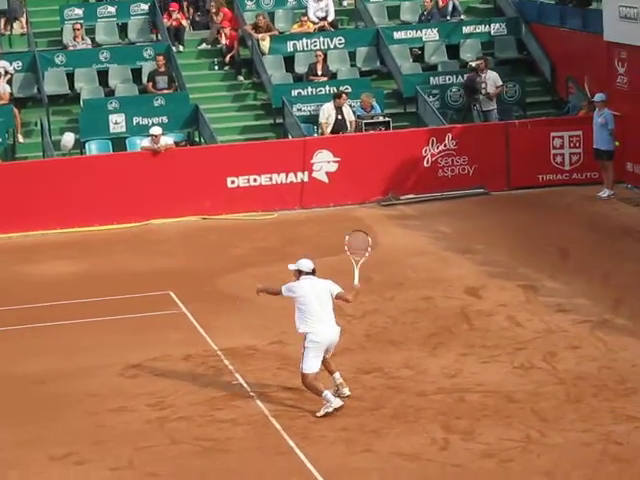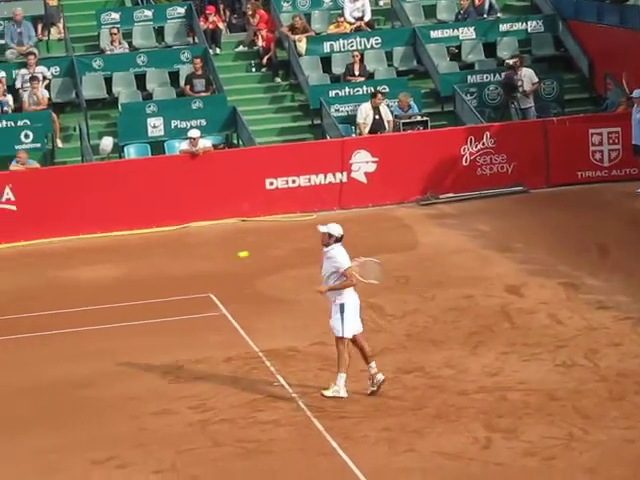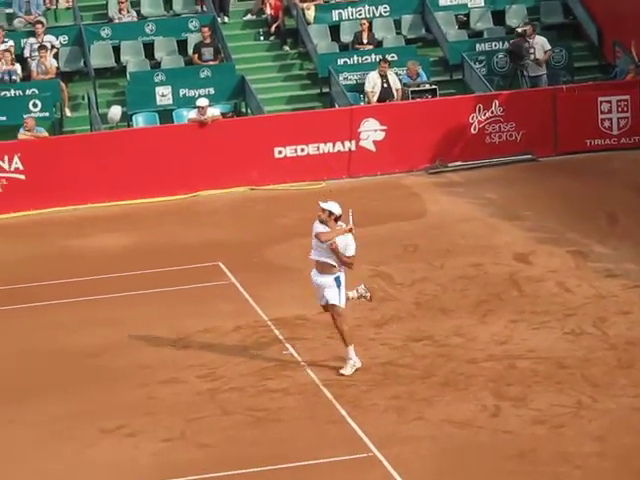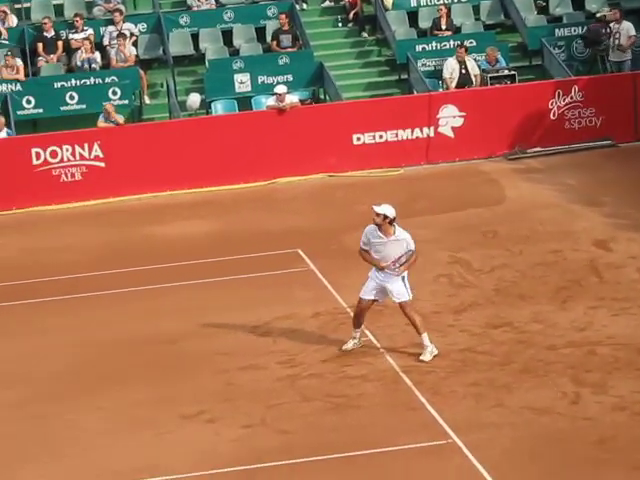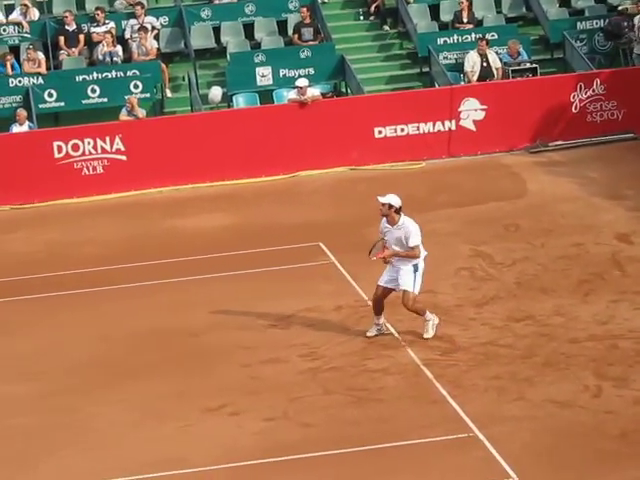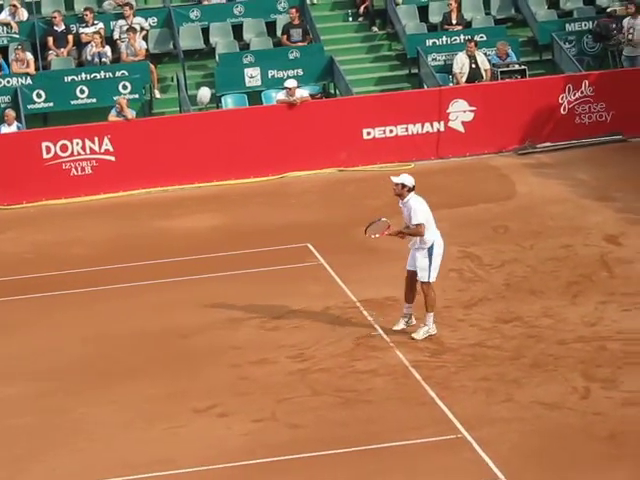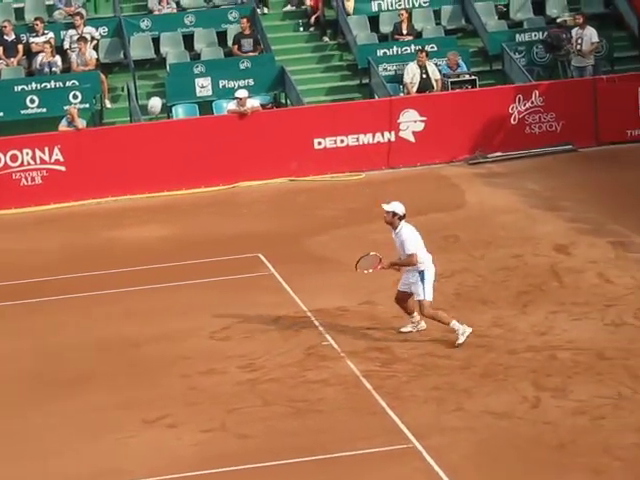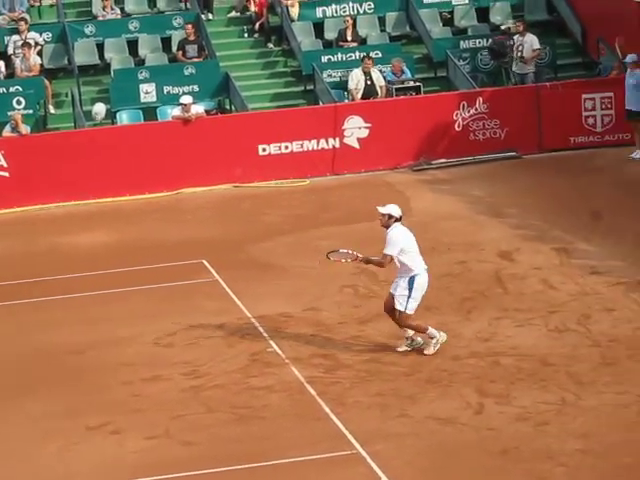
dt=0.3s
person 1, frame 1
left shoulder: (296, 287)
right shoulder: (326, 284)
left elbow: (275, 291)
right elbow: (349, 298)
left wrist: (262, 289)
right wrist: (355, 289)
left hip: (315, 336)
right hip: (333, 333)
left knee: (308, 380)
right knee: (323, 357)
left ankle: (331, 400)
right ankle: (342, 387)
person 1, frame 2
left shoulder: (336, 254)
right shoulder: (332, 251)
left elbow: (351, 280)
right elbow: (348, 275)
left wrist: (329, 288)
left hip: (343, 303)
right hip: (342, 302)
left knee: (341, 343)
right knee: (357, 340)
left ankle: (339, 386)
right ankle: (375, 375)
person 1, frame 3
left shoulder: (347, 238)
right shoulder: (319, 225)
left elbow: (350, 264)
right elbow: (322, 238)
left wrist: (338, 251)
right wrist: (342, 230)
left hip: (333, 279)
right hip: (318, 276)
left knee: (338, 317)
right knee: (329, 308)
left ankle: (352, 359)
right ankle: (358, 293)
person 1, frame 4
left shoulder: (403, 237)
right shoulder: (369, 231)
left elbow: (413, 255)
right elbow: (362, 252)
left wrist: (404, 268)
right wrist: (377, 263)
left hip: (396, 277)
right hip: (377, 275)
left knee: (408, 311)
right knee: (360, 309)
left ankle: (428, 347)
right ankle: (355, 339)
person 1, frame 5
left shoulder: (410, 226)
right shoulder: (384, 223)
left elbow: (416, 254)
left wrist: (393, 253)
right wrist: (385, 254)
left hip: (411, 266)
right hip: (394, 265)
left knee: (408, 303)
right knee: (377, 297)
left ankle: (430, 319)
right ankle: (379, 325)
person 1, frame 6
left shoulder: (415, 204)
right shoulder: (405, 202)
left elbow: (420, 231)
left wrist: (399, 231)
right wrist: (404, 230)
left hip: (430, 248)
right hip: (417, 247)
left knee: (426, 288)
right knee: (409, 282)
left ankle: (429, 325)
right ankle: (407, 317)
person 1, frame 7
left shoulder: (406, 232)
right shoulder: (397, 230)
left elbow: (412, 261)
left wrist: (392, 264)
right wrist: (398, 263)
left hip: (422, 272)
right hip: (412, 271)
left knee: (426, 311)
right knee: (400, 299)
left ankle: (460, 329)
right ankle: (416, 322)
person 1, frame 8
left shoulder: (394, 235)
right shoulder: (400, 230)
left elbow: (384, 263)
left wrist: (368, 260)
left hip: (415, 278)
right hip: (408, 276)
left knee: (403, 319)
right knee: (388, 308)
left ankle: (435, 335)
right ankle: (413, 339)
